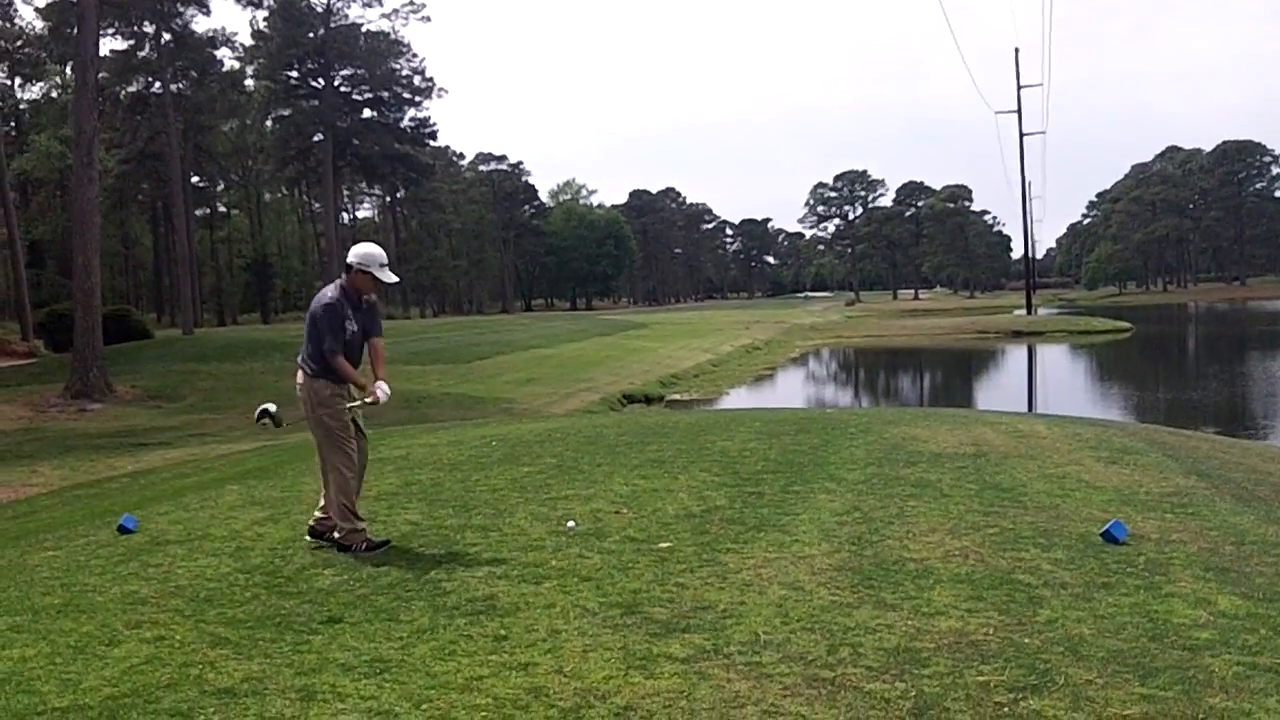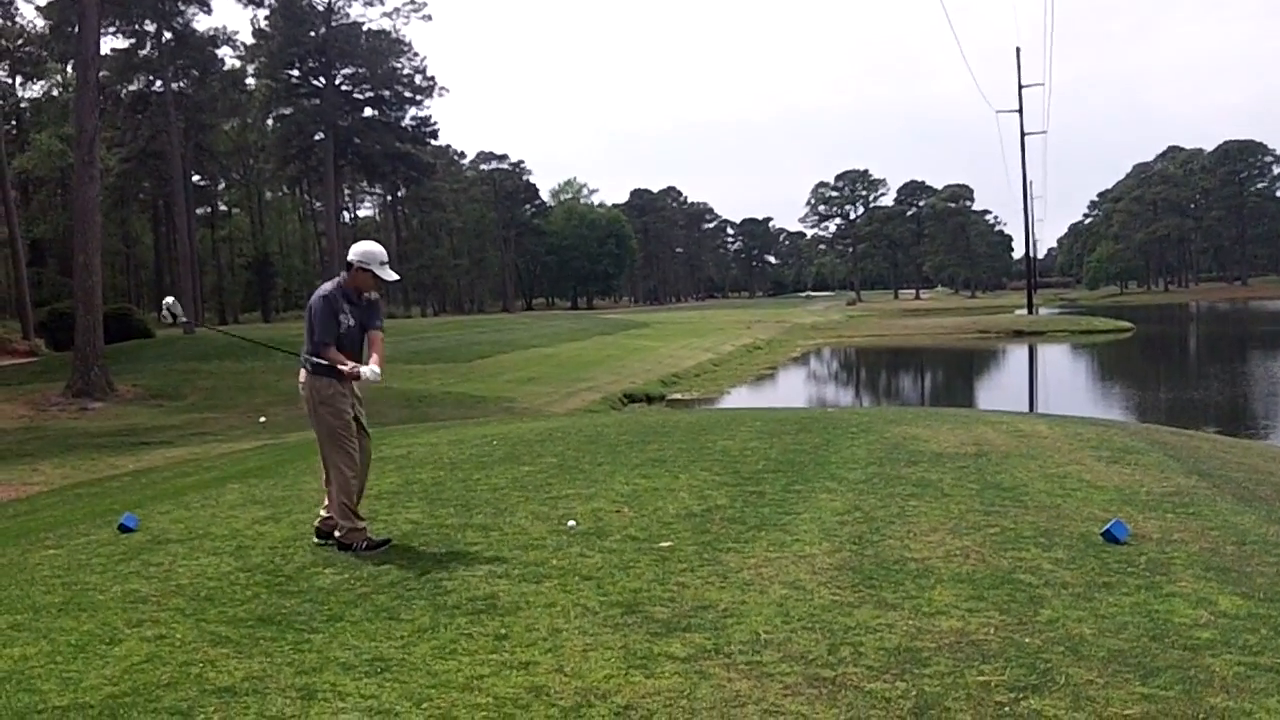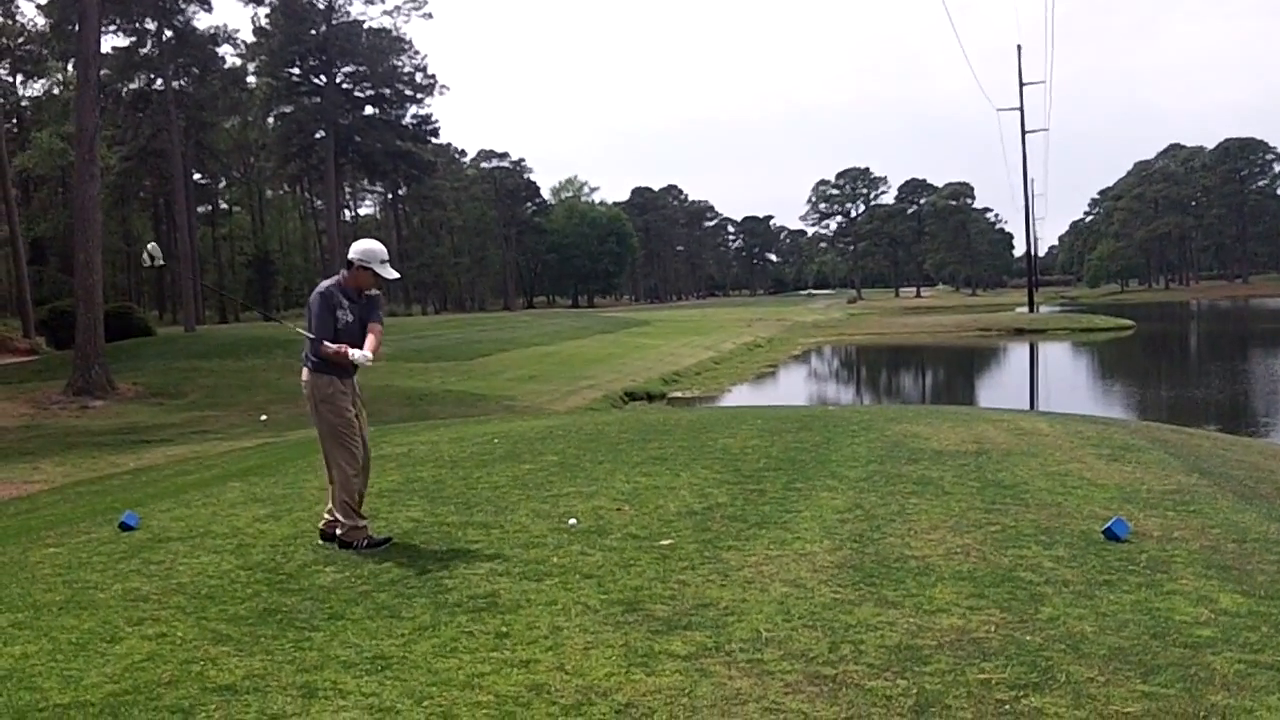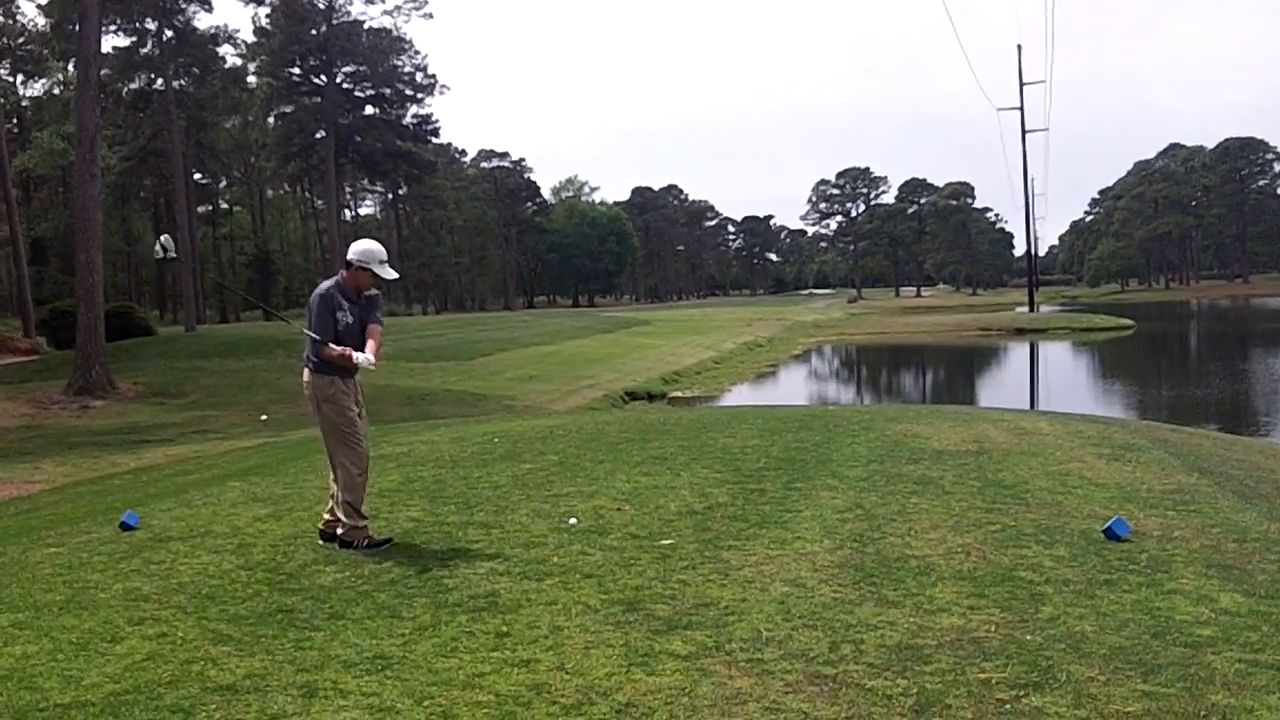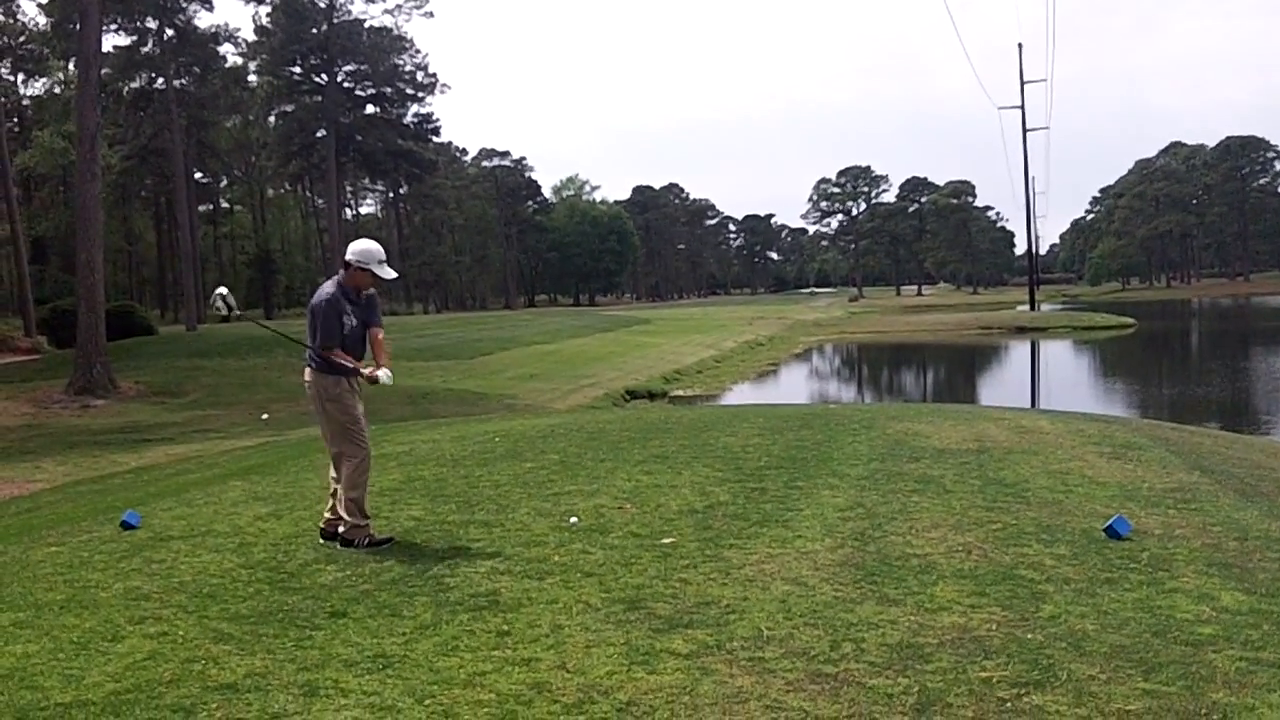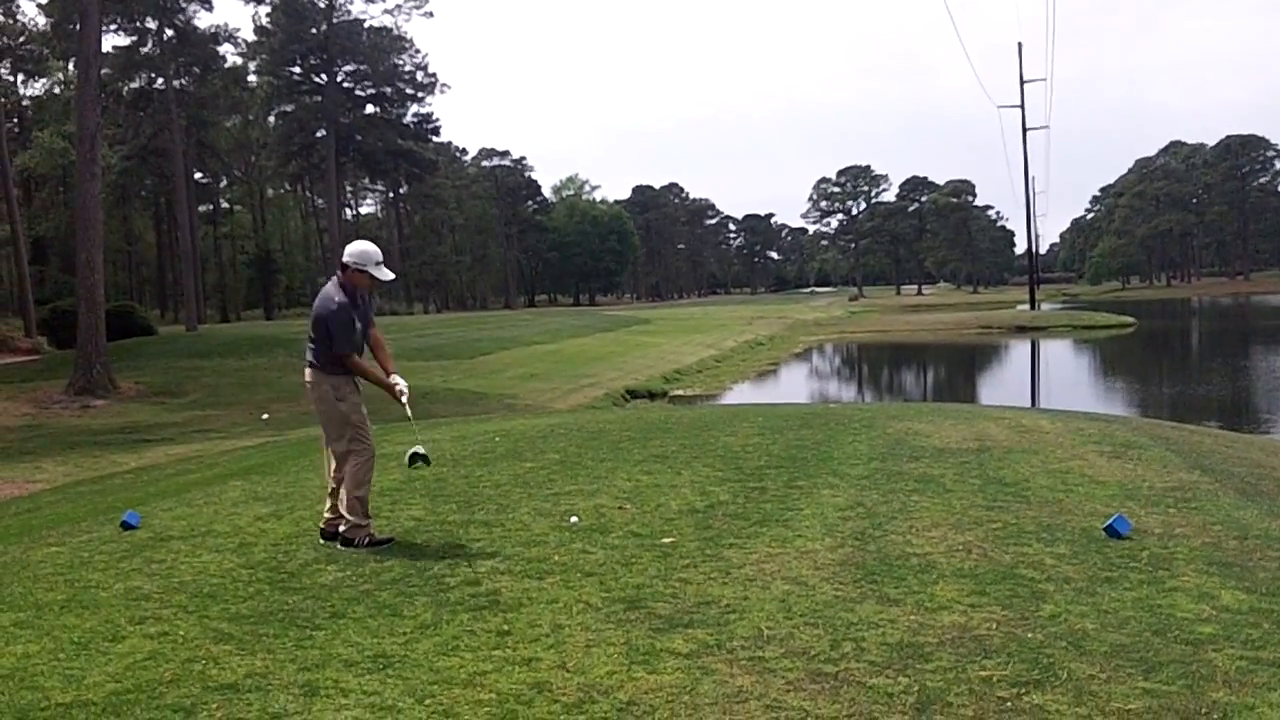
dt=0.1s
person 1, frame 1
left shoulder: (367, 303)
right shoulder: (330, 303)
left elbow: (375, 344)
right elbow: (334, 357)
left wrist: (380, 382)
right wrist: (363, 387)
left hip: (339, 385)
right hip: (321, 386)
left knee: (356, 454)
right knee: (342, 460)
left ankle: (324, 523)
right ankle: (349, 536)
person 1, frame 2
left shoulder: (370, 301)
right shoulder: (326, 298)
left elbow: (375, 337)
right elbow: (324, 350)
left wrist: (372, 366)
right wrist: (345, 366)
left hip: (345, 383)
right hip: (323, 384)
left knee: (359, 455)
right knee: (344, 459)
left ankle: (329, 523)
right ankle: (350, 535)
person 1, frame 3
left shoulder: (371, 298)
right shoulder: (325, 294)
left elbow: (374, 331)
right elbow: (320, 345)
left wrist: (364, 353)
right wrist: (340, 353)
left hip: (346, 380)
right hip: (325, 382)
left knee: (358, 456)
right knee: (346, 458)
left ankle: (333, 524)
right ankle: (350, 533)
person 1, frame 4
left shoulder: (370, 298)
right shoulder: (325, 296)
left elbow: (374, 331)
right elbow: (322, 347)
left wrist: (367, 356)
right wrist: (349, 356)
left hip: (346, 381)
right hip: (326, 382)
left knee: (352, 455)
right knee: (351, 456)
left ankle: (332, 524)
right ankle: (352, 532)
person 1, frame 5
left shoulder: (367, 297)
right shoulder: (328, 299)
left elbow: (376, 335)
right elbow: (330, 352)
left wrist: (383, 366)
right wrist: (361, 370)
left hip: (346, 380)
right hip: (328, 381)
left knee: (347, 455)
right knee: (355, 453)
left ankle: (334, 523)
right ankle: (353, 531)
person 1, frame 6
left shoulder: (355, 294)
right shoulder: (337, 305)
left elbow: (374, 335)
right elbow: (348, 358)
left wrist: (393, 375)
right wrist: (385, 385)
left hip: (330, 379)
right hip: (332, 383)
left knee: (342, 454)
right knee: (357, 452)
left ankle: (333, 522)
right ankle: (354, 531)
